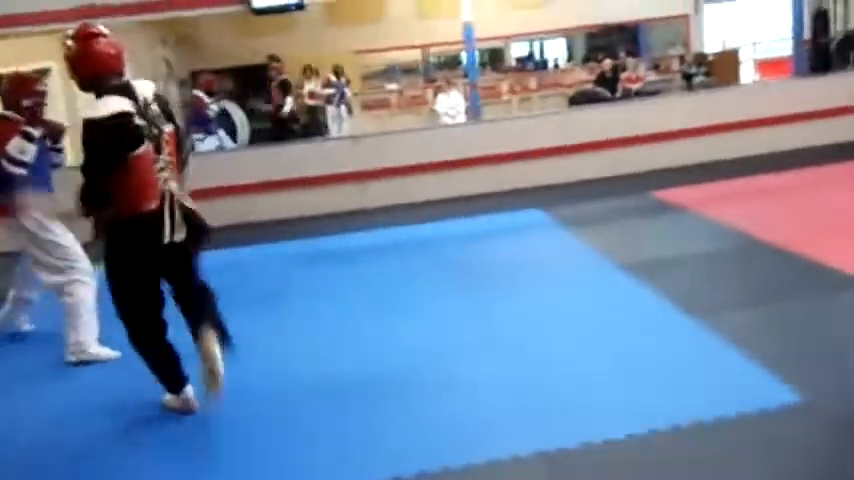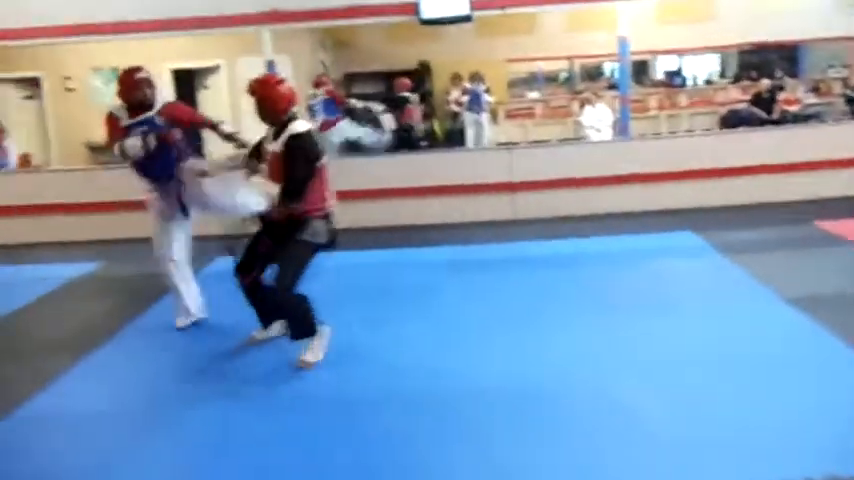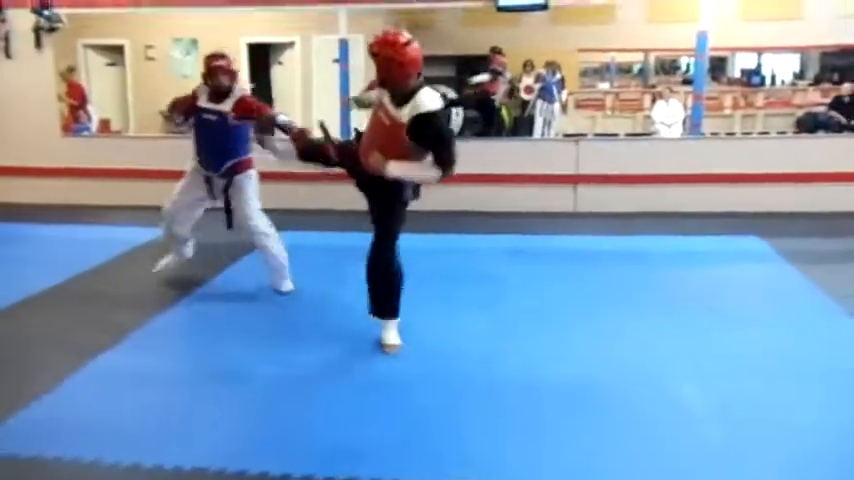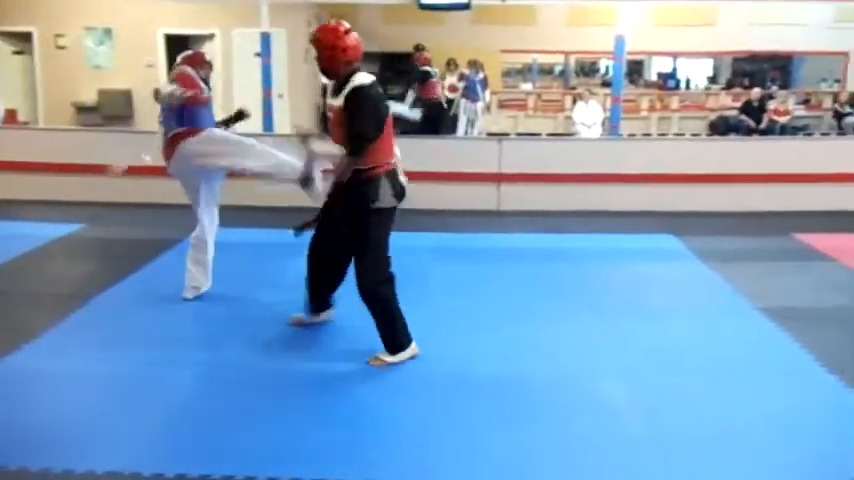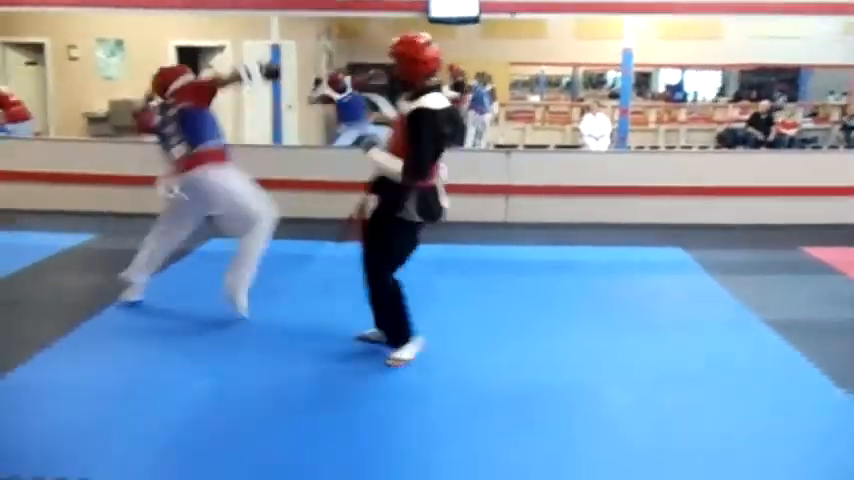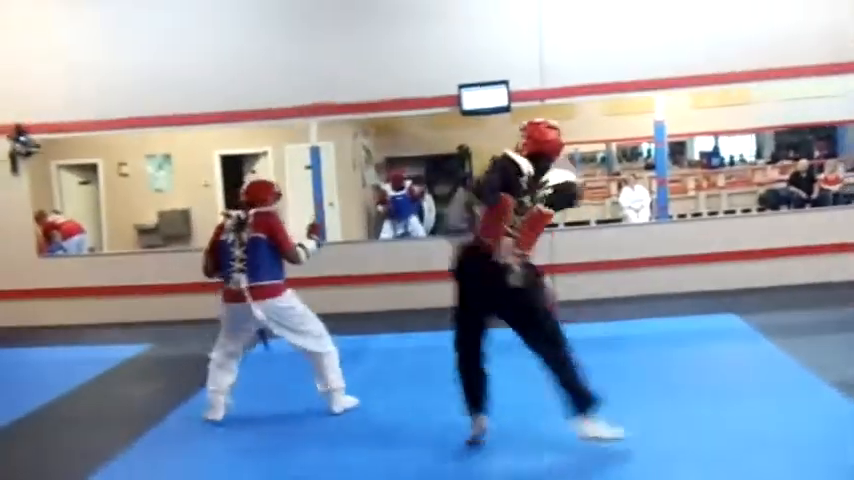
dt=0.7s
person 1, frame 1
left shoulder: (102, 120)
right shoulder: (150, 94)
left elbow: (95, 200)
left hip: (132, 233)
right hip: (175, 219)
left knee: (141, 314)
right knee: (189, 290)
left ankle: (179, 391)
right ankle: (209, 335)
person 1, frame 2
left shoulder: (299, 138)
right shoulder: (277, 132)
left elbow: (291, 196)
right elbow: (255, 156)
left hip: (307, 225)
right hip: (283, 220)
left knee: (281, 289)
right knee: (246, 272)
left ankle: (314, 333)
right ankle: (273, 324)
person 1, frame 3
left shoulder: (428, 112)
right shoulder: (392, 86)
left elbow: (444, 169)
left wrist: (388, 168)
right wrist: (362, 98)
left hip: (393, 184)
right hip: (361, 155)
left knee: (383, 254)
right knee: (325, 151)
left ankle: (389, 324)
right ankle: (300, 142)
person 1, frame 4
left shoulder: (365, 94)
right shoulder: (336, 89)
left elbow: (355, 151)
left hip: (374, 189)
right hip: (349, 185)
left knee: (372, 275)
right knee: (323, 249)
left ankle: (400, 345)
right ankle: (319, 308)
person 1, frame 5
left shoulder: (427, 113)
right shoulder: (433, 98)
left elbow: (413, 171)
left wrist: (372, 151)
left hip: (411, 201)
right hip: (400, 194)
left knee: (380, 271)
right knee: (374, 258)
left ankle: (404, 342)
right ankle: (385, 328)
person 1, frame 6
left shoulder: (508, 166)
right shoulder: (561, 184)
left elbow: (479, 193)
left hip: (480, 273)
right hip: (517, 279)
left knee: (468, 345)
right knee: (552, 349)
left ankle: (477, 420)
right ankle: (587, 418)
person 2, frame 1
left shoulder: (31, 126)
left elbow: (54, 162)
left wrist: (54, 139)
right wrist: (32, 131)
left hip: (32, 209)
right hip: (27, 211)
left knee: (34, 269)
right knee: (77, 269)
right ankle: (83, 344)
person 2, frame 2
left shoulder: (168, 109)
right shoulder: (116, 118)
left elbow: (205, 121)
right elbow: (122, 150)
left wrist: (228, 135)
right wrist: (156, 139)
left hip: (186, 175)
right hip: (163, 190)
right knee: (168, 249)
right ankle: (190, 308)
person 2, frame 3
left shoulder: (243, 101)
right shoulder: (198, 96)
left elbow: (271, 116)
right elbow: (178, 115)
left wrist: (287, 125)
right wrist: (176, 108)
left hip: (237, 174)
right hip: (203, 171)
left knee: (254, 223)
right knee: (173, 212)
left ankle: (282, 274)
right ankle: (178, 254)
person 2, frame 4
left shoulder: (196, 94)
right shoulder: (184, 76)
right elbow: (160, 93)
left wrist: (230, 120)
right wrist: (184, 95)
left hip: (180, 159)
right hip: (192, 146)
left knee: (206, 221)
right knee: (255, 154)
left ankle: (195, 286)
right ankle: (306, 174)
person 2, frame 5
left shoulder: (153, 110)
right shoulder: (190, 92)
right elbow: (228, 79)
left wrist: (150, 100)
right wrist: (263, 70)
left hip: (184, 179)
right hip: (212, 170)
left knee: (165, 234)
right knee: (261, 219)
left ankle: (133, 287)
right ankle: (237, 287)
person 2, frame 6
left shoulder: (224, 226)
right shoulder: (268, 219)
left elbow: (209, 270)
right elbow: (295, 257)
right wrist: (313, 237)
left hip: (236, 304)
right hip: (274, 298)
left knee: (224, 354)
right knee: (319, 342)
left ankle: (215, 408)
right ankle: (337, 399)
